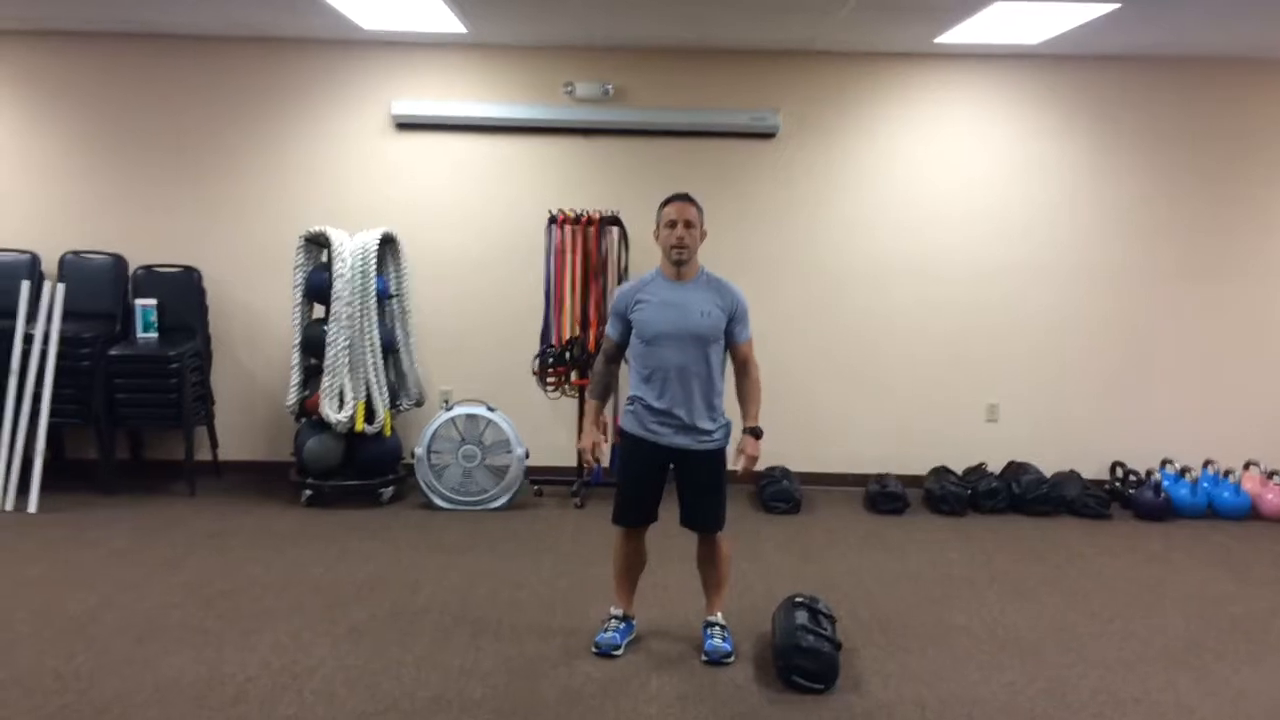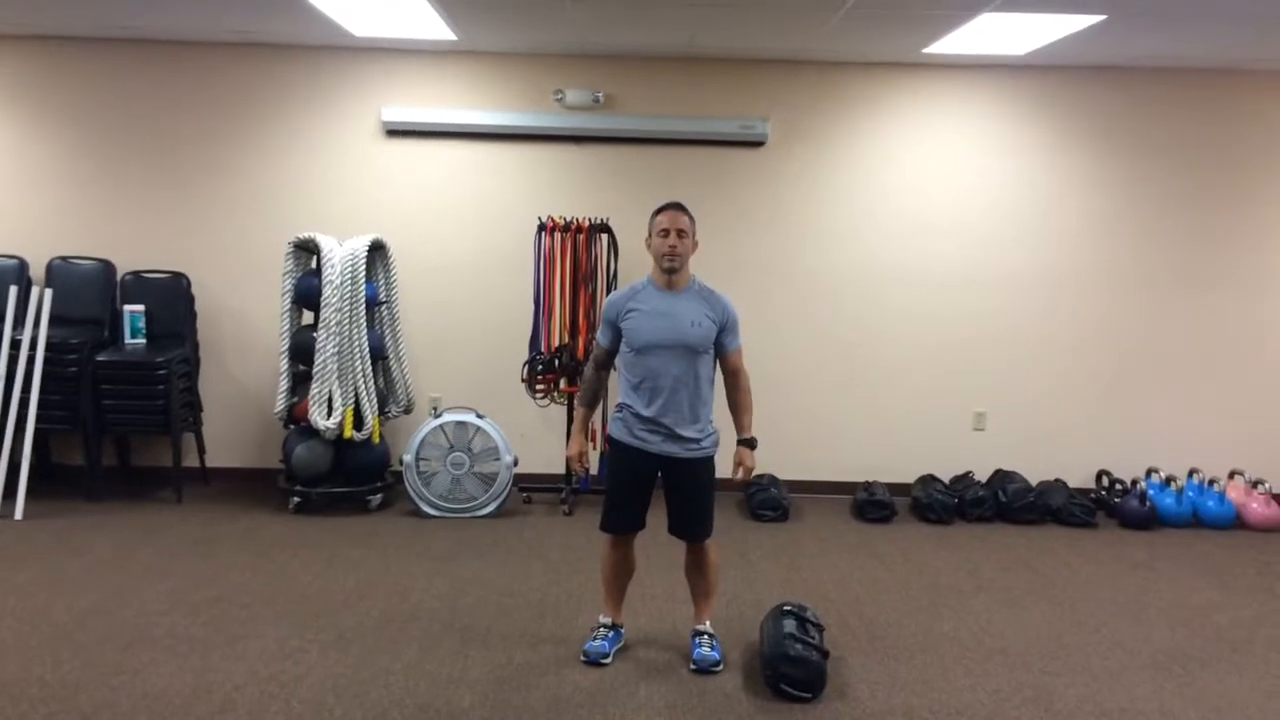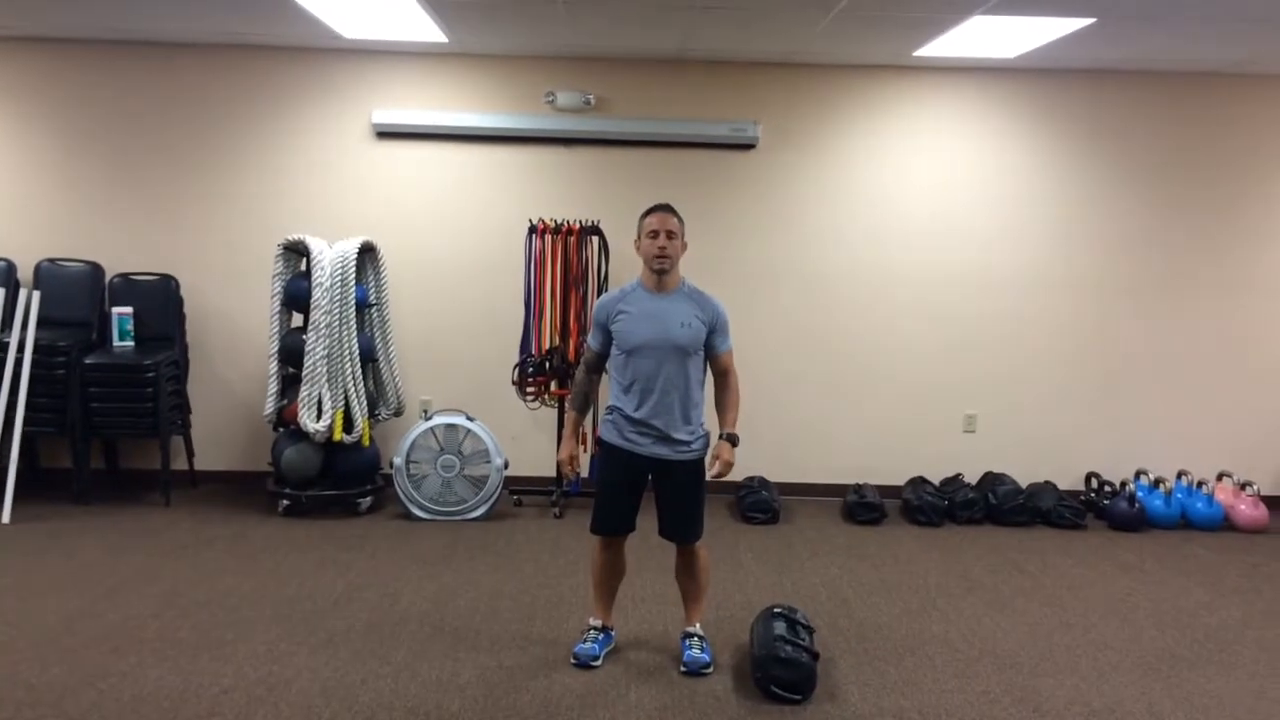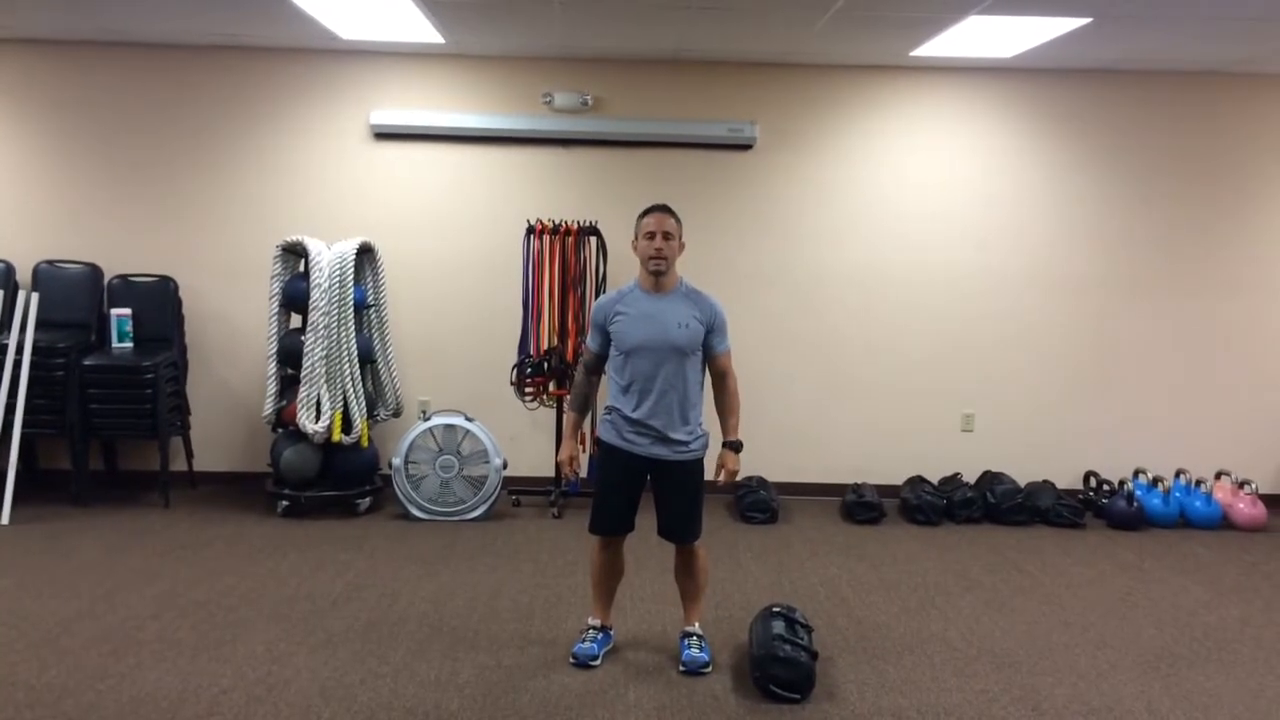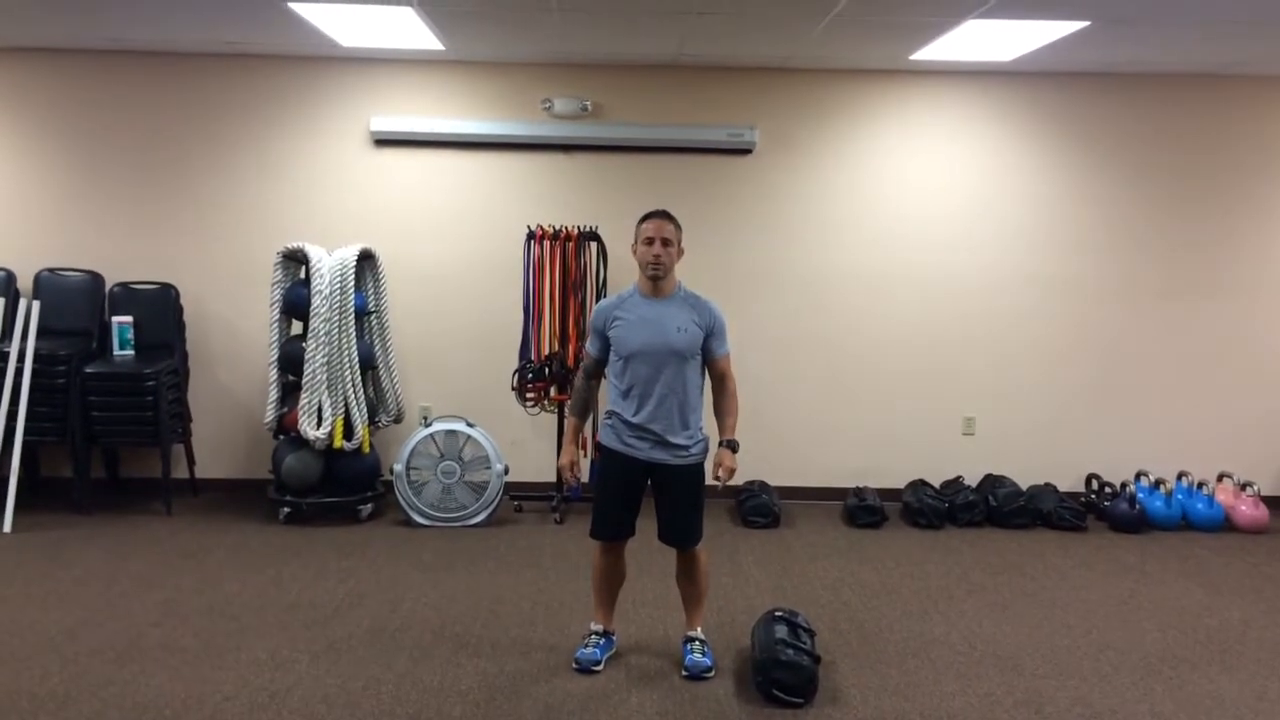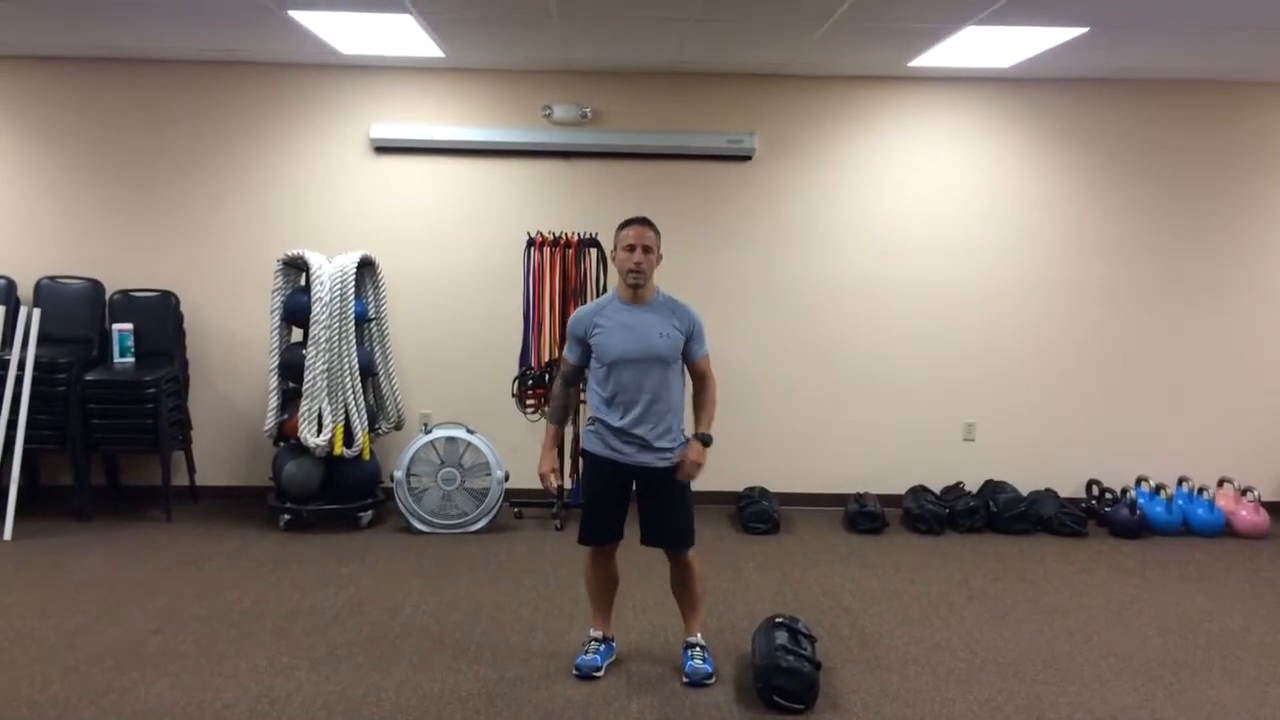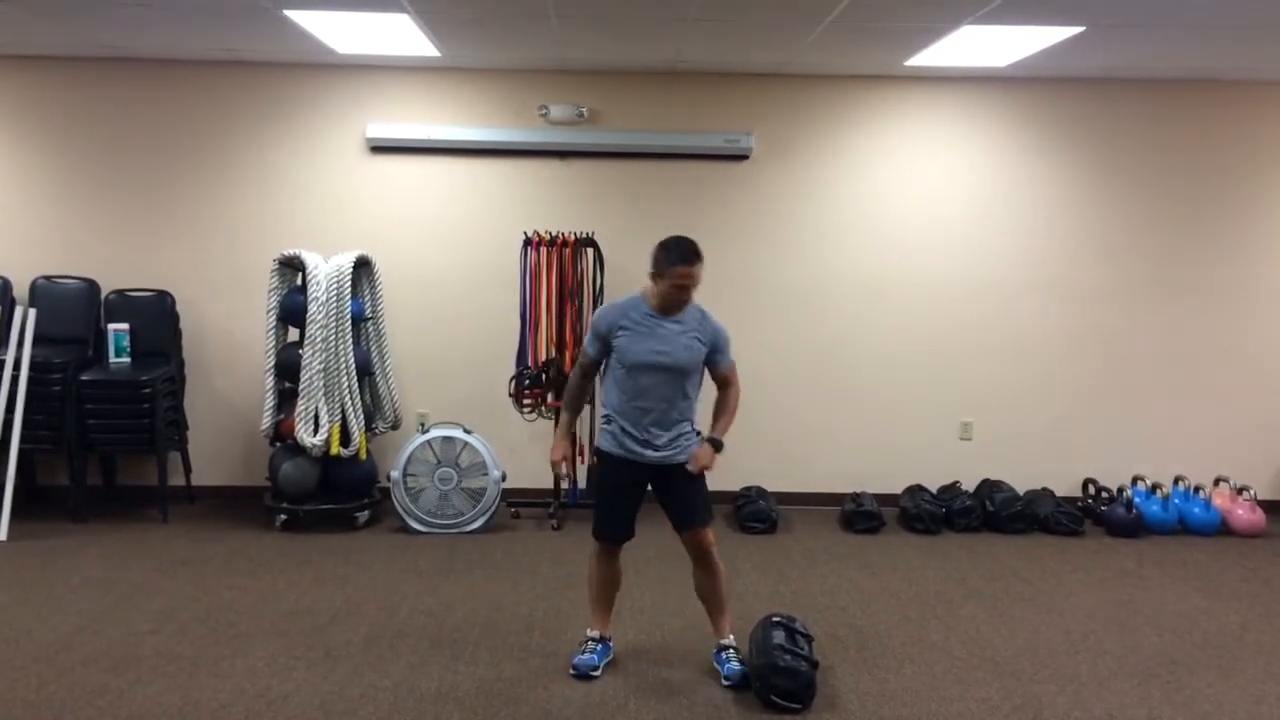
dt=0.7s
person 1, frame 1
left shoulder: (726, 297)
right shoulder: (630, 296)
left elbow: (745, 366)
right elbow: (607, 360)
left wrist: (751, 430)
right wrist: (591, 422)
left hip: (706, 438)
right hip: (641, 432)
left knee: (710, 532)
right knee: (630, 527)
left ankle: (715, 620)
right ankle: (622, 616)
person 1, frame 2
left shoulder: (717, 308)
right shoulder: (621, 304)
left elbow: (735, 376)
right elbow: (597, 368)
left wrist: (746, 441)
right wrist: (578, 431)
left hip: (693, 446)
right hip: (630, 440)
left knee: (698, 540)
right knee: (619, 534)
left ankle: (703, 628)
right ankle: (610, 623)
person 1, frame 3
left shoulder: (707, 310)
right shoulder: (611, 306)
left elbow: (725, 376)
right elbow: (588, 371)
left wrist: (727, 436)
right wrist: (570, 434)
left hip: (684, 449)
right hip: (620, 442)
left knee: (688, 542)
right knee: (609, 537)
left ankle: (694, 631)
right ankle: (600, 627)
person 1, frame 4
left shoulder: (705, 309)
right shoulder: (609, 307)
left elbow: (723, 378)
right elbow: (588, 373)
left wrist: (731, 443)
right wrist: (570, 435)
left hip: (682, 448)
right hip: (619, 443)
left knee: (687, 542)
right knee: (607, 536)
left ankle: (692, 630)
right ankle: (599, 626)
person 1, frame 5
left shoulder: (704, 314)
right shoulder: (609, 312)
left elbow: (723, 381)
right elbow: (587, 378)
left wrist: (728, 443)
right wrist: (571, 440)
left hip: (683, 452)
right hip: (619, 447)
left knee: (688, 546)
right knee: (609, 541)
left ankle: (695, 635)
right ankle: (602, 631)
person 1, frame 6
left shoulder: (683, 318)
right shoulder: (587, 319)
left elbow: (703, 380)
right elbow: (566, 383)
left wrist: (700, 438)
right wrist: (550, 446)
left hip: (666, 456)
right hip: (604, 453)
left knee: (680, 552)
right knee: (600, 548)
left ankle: (694, 640)
right ankle: (601, 637)
person 1, frame 7
left shoulder: (709, 330)
right shoulder: (613, 317)
left elbow: (729, 389)
right elbow: (582, 375)
left wrist: (713, 441)
right wrist: (563, 432)
left hip: (679, 454)
right hip: (617, 451)
left knee: (702, 545)
right knee: (607, 545)
left ankle: (725, 643)
right ankle: (599, 638)
